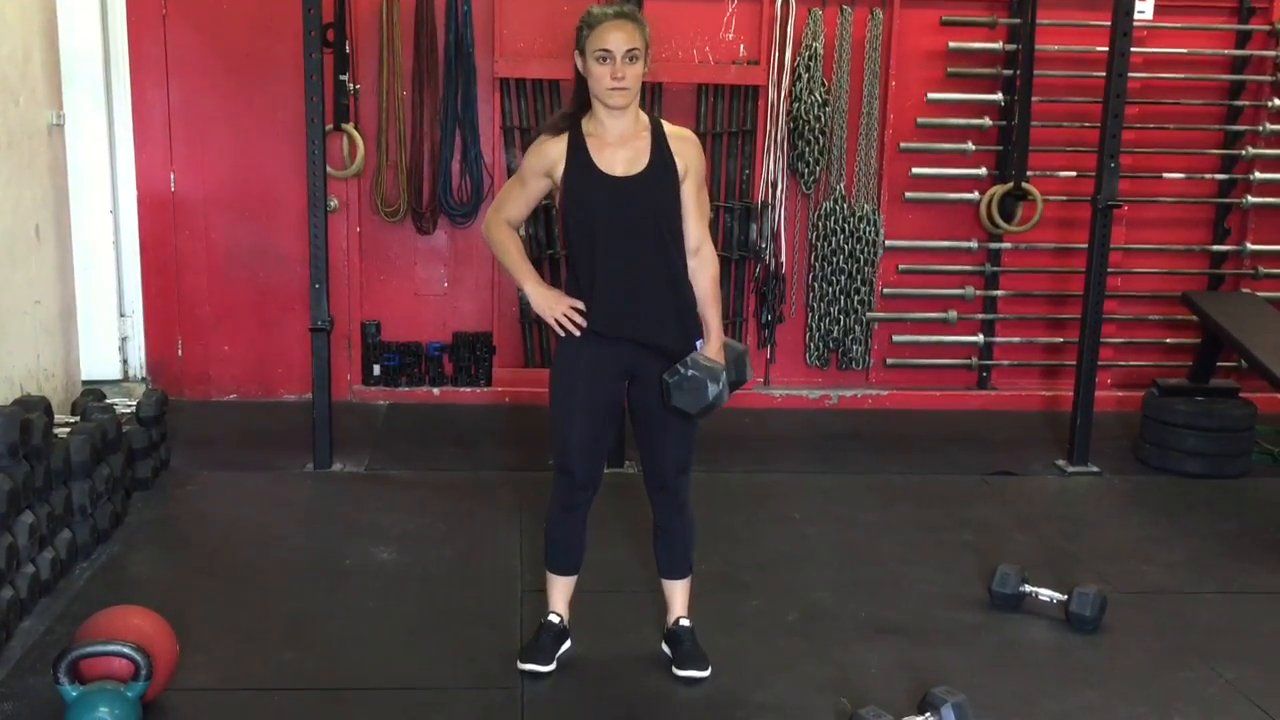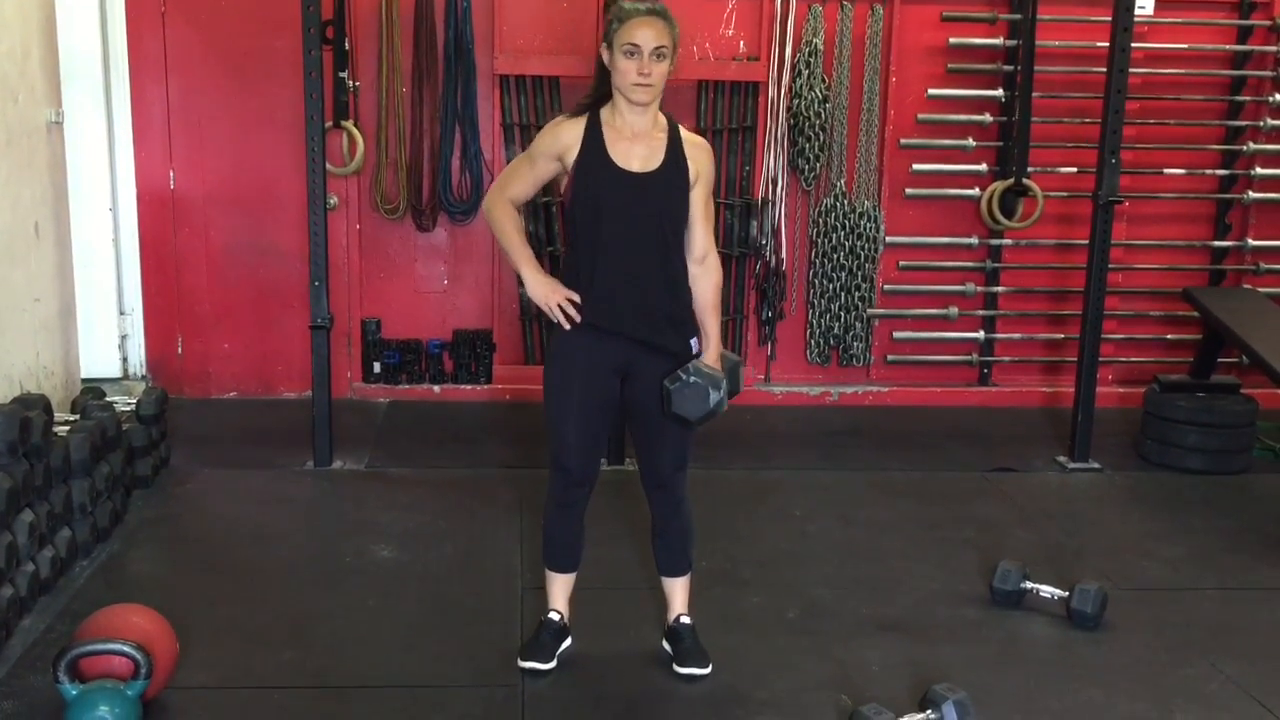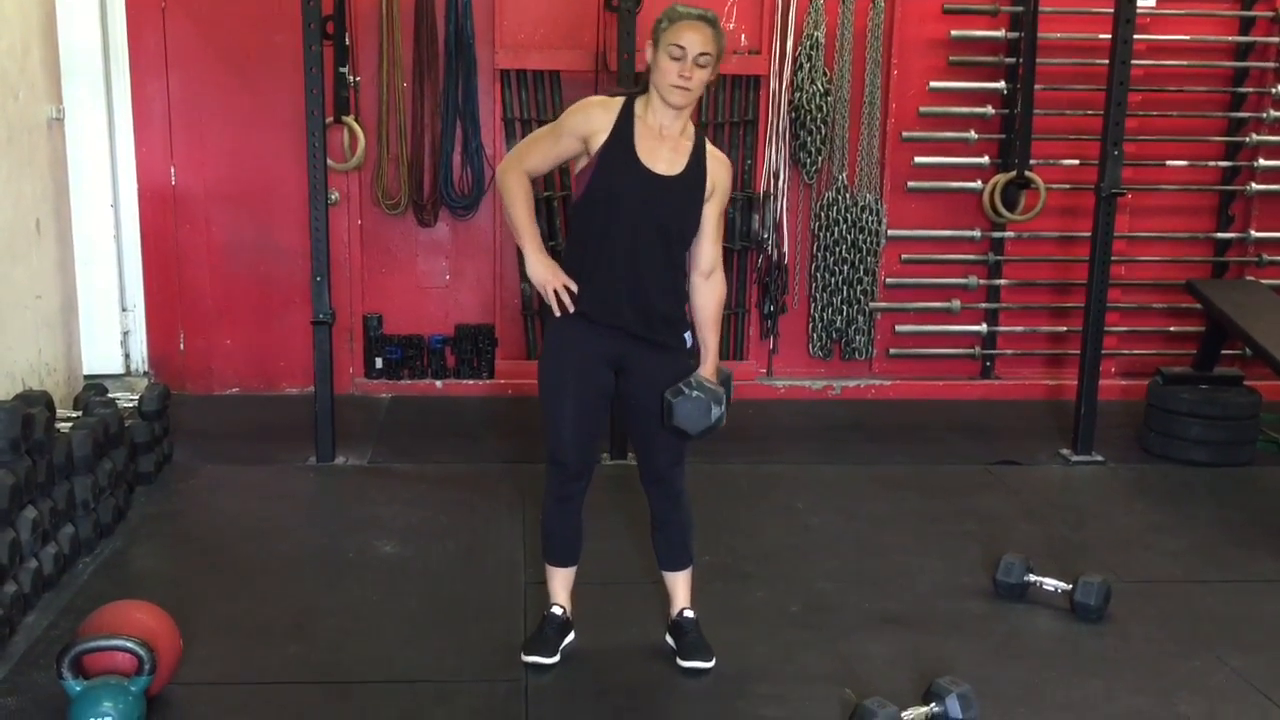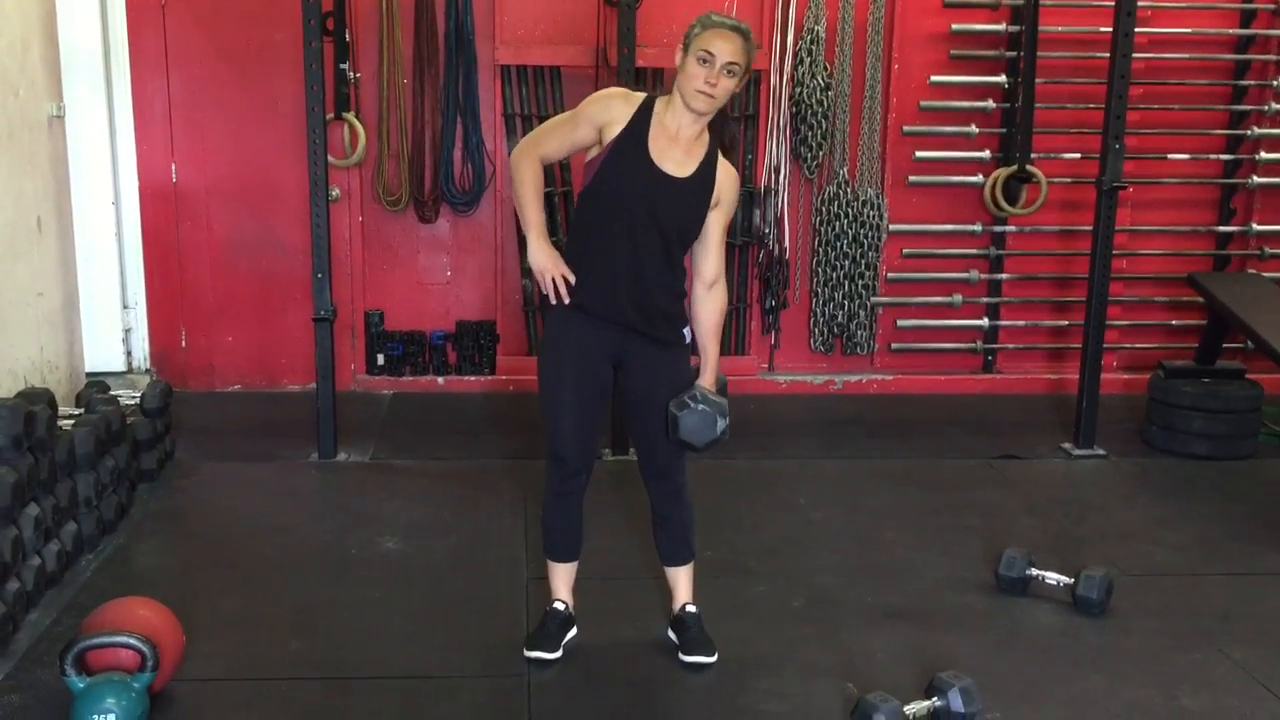
dt=0.3s
person 1, frame 1
left shoulder: (681, 146)
right shoulder: (556, 150)
left elbow: (699, 250)
right elbow: (498, 222)
left wrist: (714, 338)
right wrist: (536, 291)
left hip: (669, 344)
right hip: (590, 343)
left knee: (669, 484)
right knee: (574, 481)
left ankle: (679, 624)
right ankle: (555, 620)
person 1, frame 2
left shoulder: (694, 152)
right shoulder: (570, 134)
left elbow: (701, 258)
right elbow: (501, 201)
left wrist: (713, 346)
right wrist: (533, 277)
left hip: (665, 344)
right hip: (584, 337)
left knee: (666, 481)
right knee: (570, 477)
left ankle: (679, 622)
right ankle: (556, 619)
person 1, frame 3
left shoulder: (713, 166)
right shoulder: (598, 118)
left elbow: (707, 271)
right elbow: (514, 170)
left wrist: (709, 360)
right wrist: (536, 257)
left hip: (660, 340)
right hip: (580, 329)
left knee: (665, 476)
right knee: (568, 470)
left ankle: (682, 616)
right ankle: (559, 612)
person 1, frame 4
left shoulder: (722, 179)
right shoulder: (617, 109)
left elbow: (709, 281)
right elbow: (528, 156)
left wrist: (709, 373)
right wrist: (538, 242)
left hip: (658, 336)
right hip: (579, 322)
left knee: (666, 470)
right knee: (568, 464)
left ankle: (684, 610)
right ankle: (561, 607)
